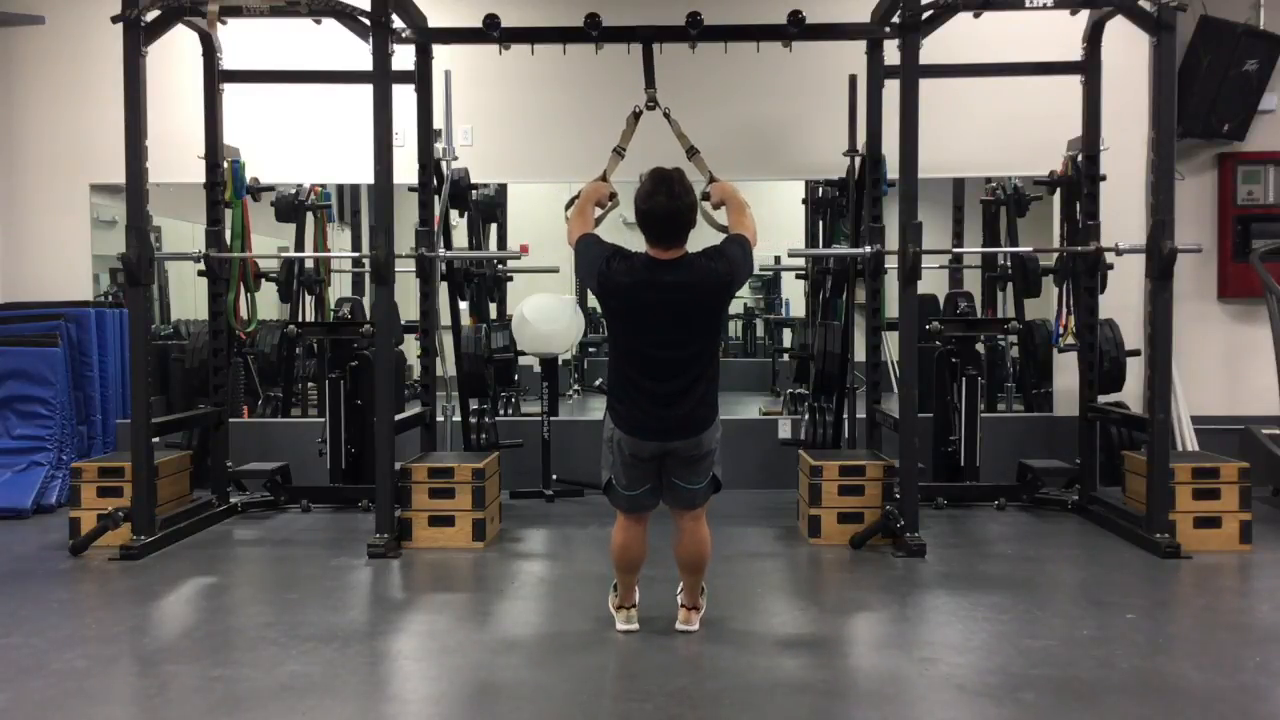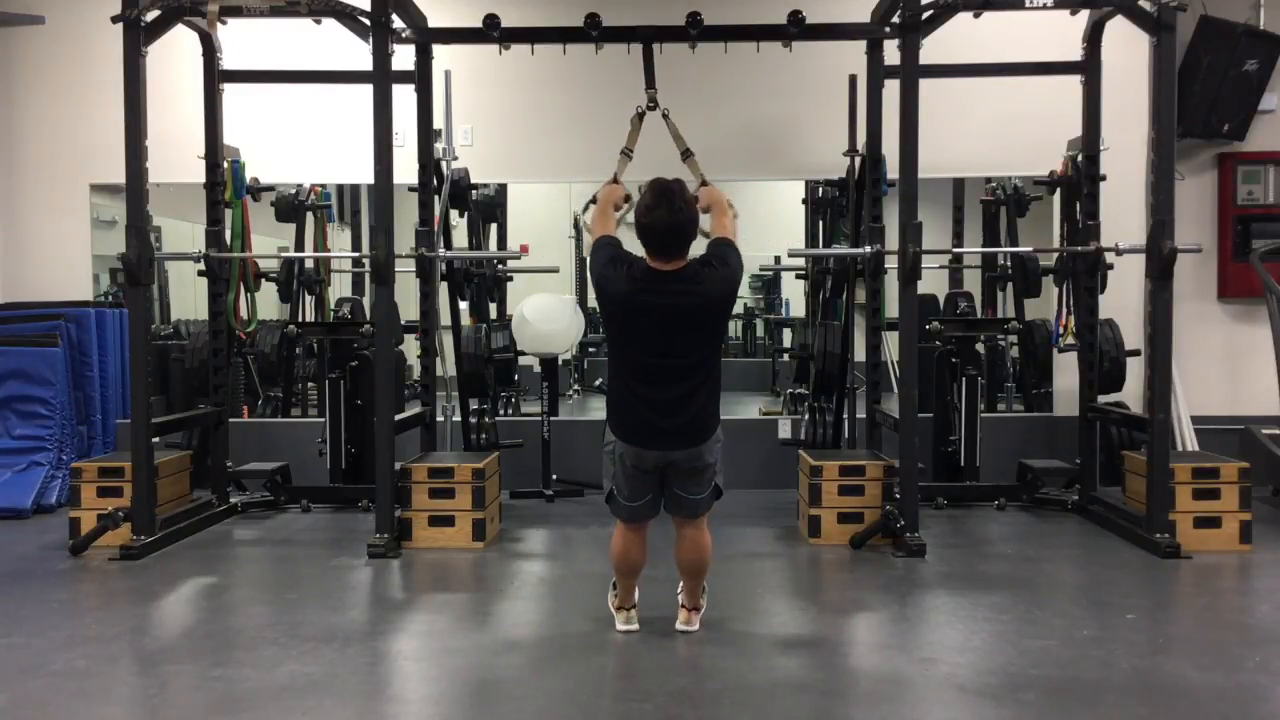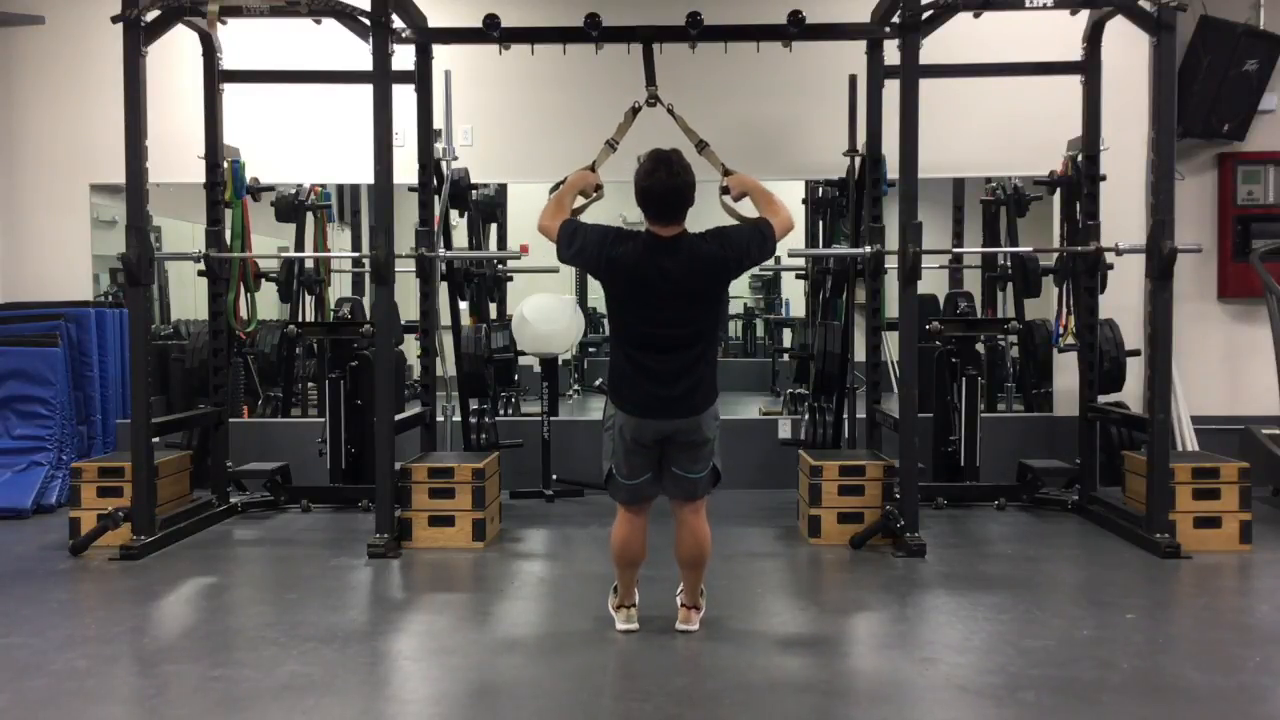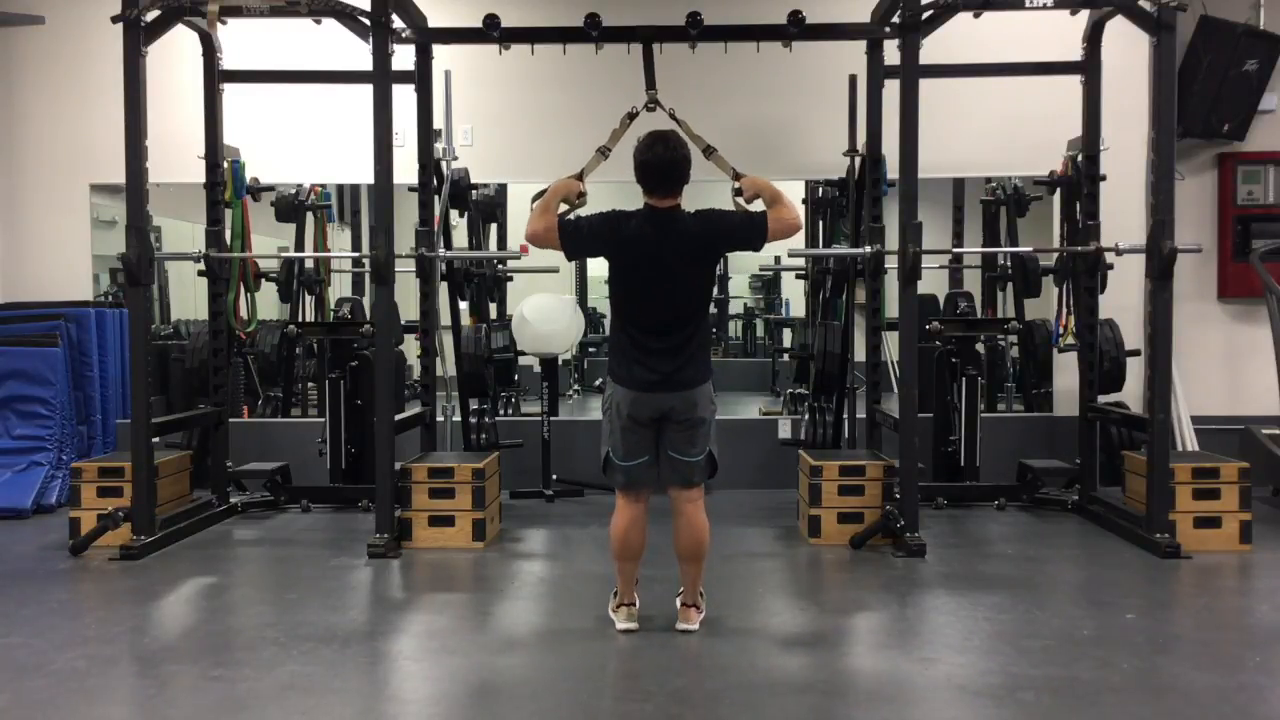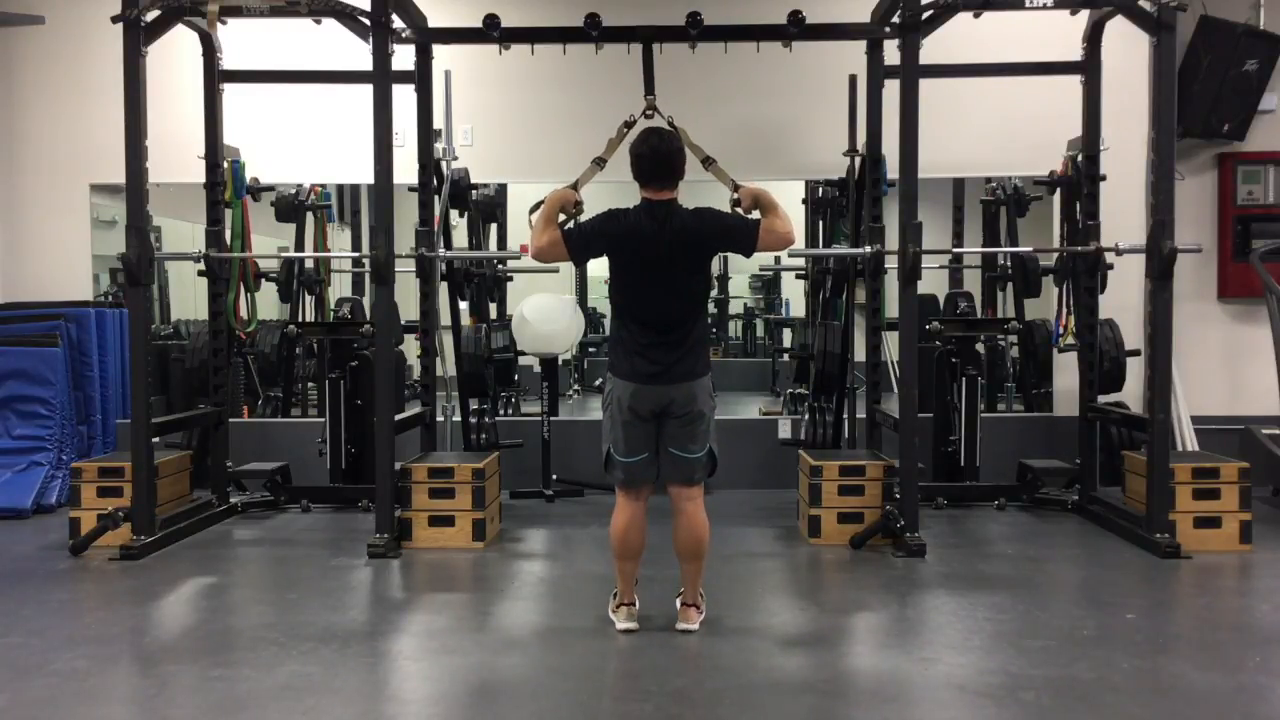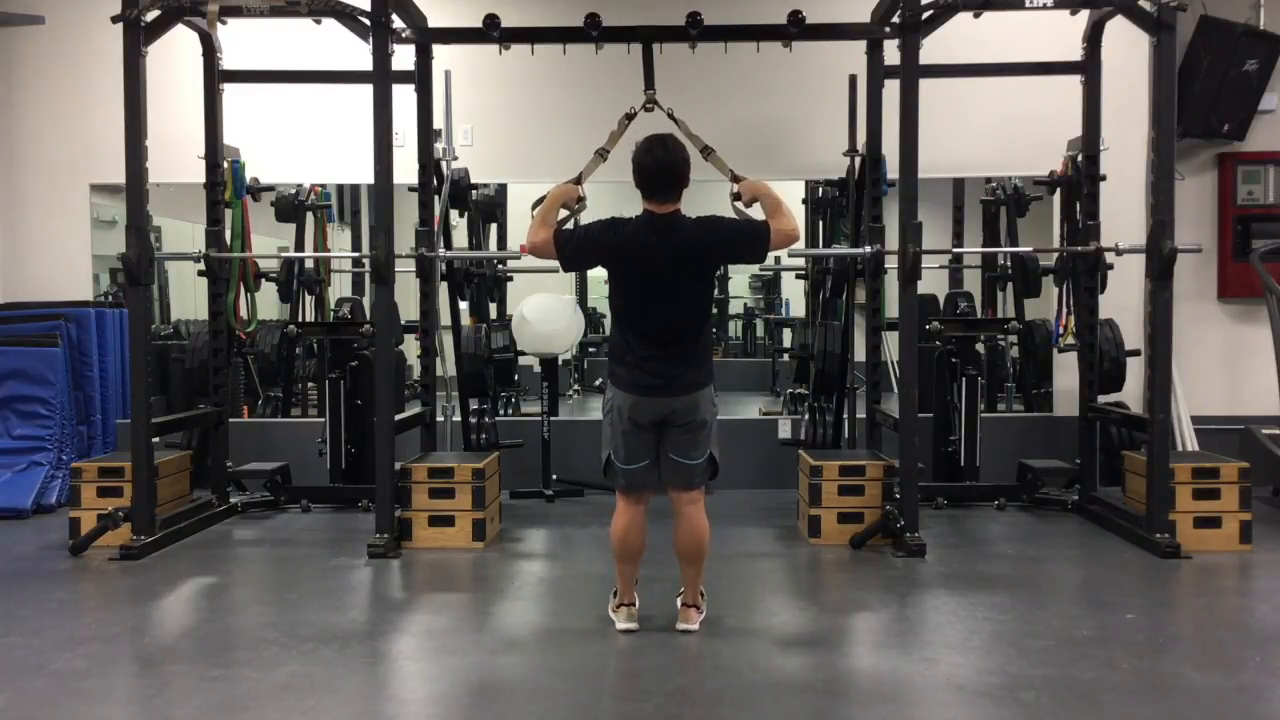
dt=0.4s
person 1, frame 1
left shoulder: (613, 275)
right shoulder: (717, 274)
left elbow: (578, 230)
right elbow: (745, 229)
left wrist: (590, 196)
right wrist: (729, 195)
left hip: (630, 424)
right hip: (695, 425)
left knee: (631, 517)
right knee: (691, 516)
left ankle: (625, 604)
right ankle: (690, 605)
person 1, frame 2
left shoulder: (614, 281)
right shoulder: (717, 283)
left elbow: (603, 227)
right elbow: (723, 228)
left wrist: (610, 198)
right wrist: (714, 200)
left hip: (631, 435)
right hip: (696, 434)
left knee: (630, 523)
right knee: (692, 523)
left ankle: (624, 605)
right ankle: (691, 606)
person 1, frame 3
left shoulder: (614, 252)
right shoulder: (718, 252)
left elbow: (549, 222)
right elbow: (782, 220)
left wrist: (576, 182)
right wrist: (749, 185)
left hip: (631, 409)
right hip: (694, 409)
left knee: (631, 509)
right knee: (691, 509)
left ankle: (624, 603)
right ankle: (690, 605)
person 1, frame 4
left shoulder: (616, 230)
right shoulder: (710, 229)
left elbow: (536, 231)
right elbow: (790, 221)
left wrist: (558, 191)
right wrist: (762, 187)
left hip: (629, 387)
right hip: (690, 387)
left knee: (630, 497)
right knee: (689, 498)
left ankle: (625, 603)
right ankle: (691, 604)
person 1, frame 5
left shoulder: (615, 225)
right shoulder: (704, 225)
left elbow: (541, 247)
right elbow: (783, 235)
left wrist: (555, 202)
right wrist: (760, 197)
left hip: (630, 381)
right hip: (689, 381)
left knee: (630, 495)
right knee: (688, 495)
left ankle: (625, 602)
right ankle: (691, 603)
person 1, frame 6
left shoulder: (614, 237)
right shoulder: (710, 236)
left elbow: (538, 242)
right elbow: (787, 231)
left wrist: (556, 197)
right wrist: (761, 191)
left hip: (630, 390)
right hip: (691, 391)
left knee: (631, 500)
right knee: (689, 500)
left ankle: (625, 603)
right ankle: (691, 604)
